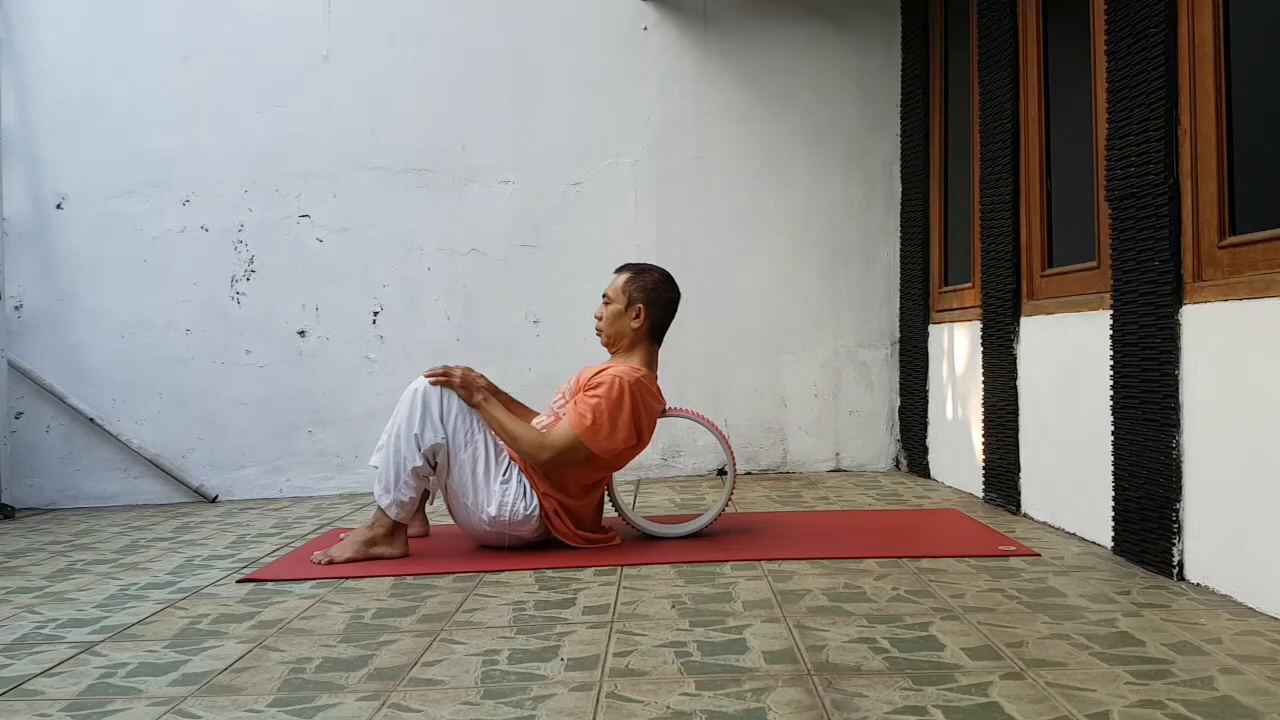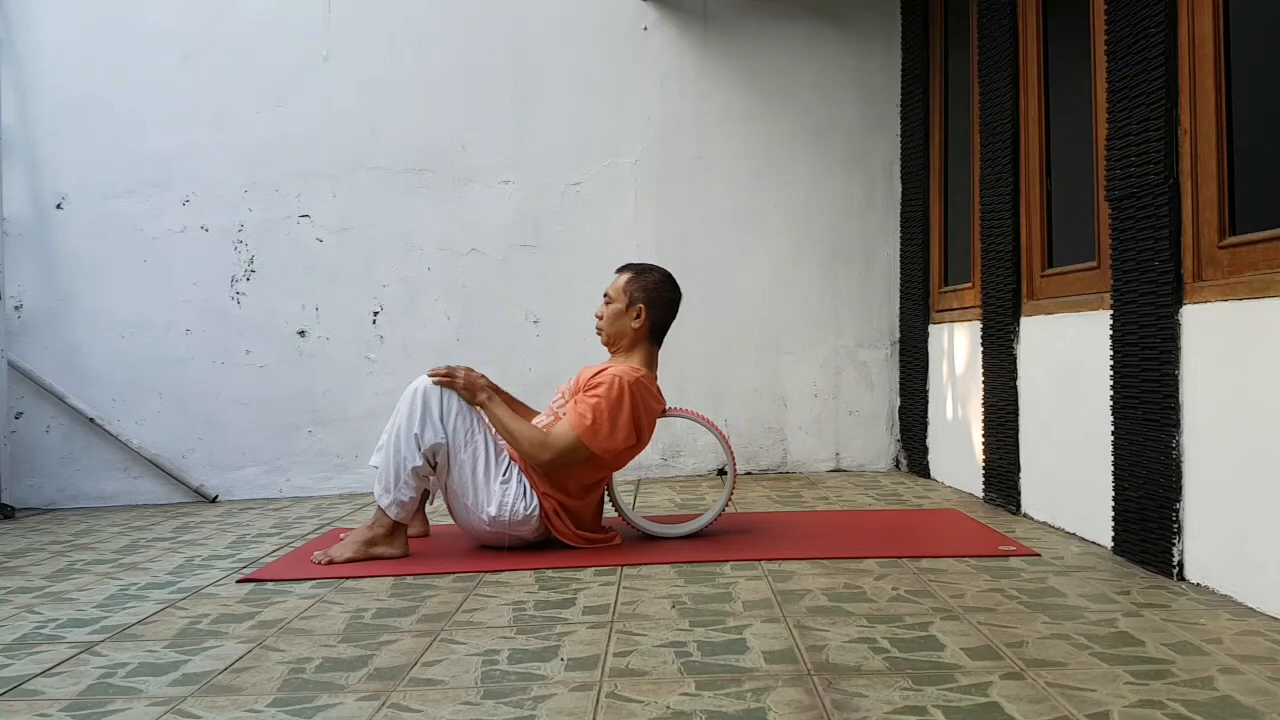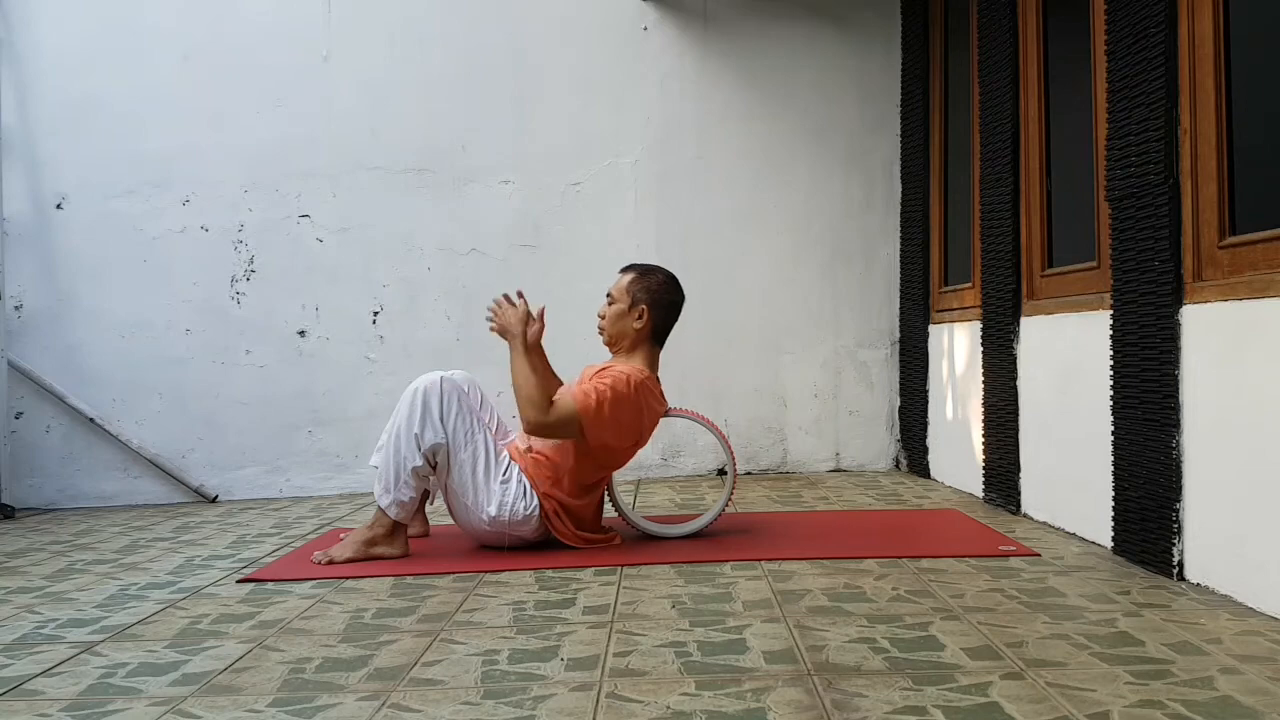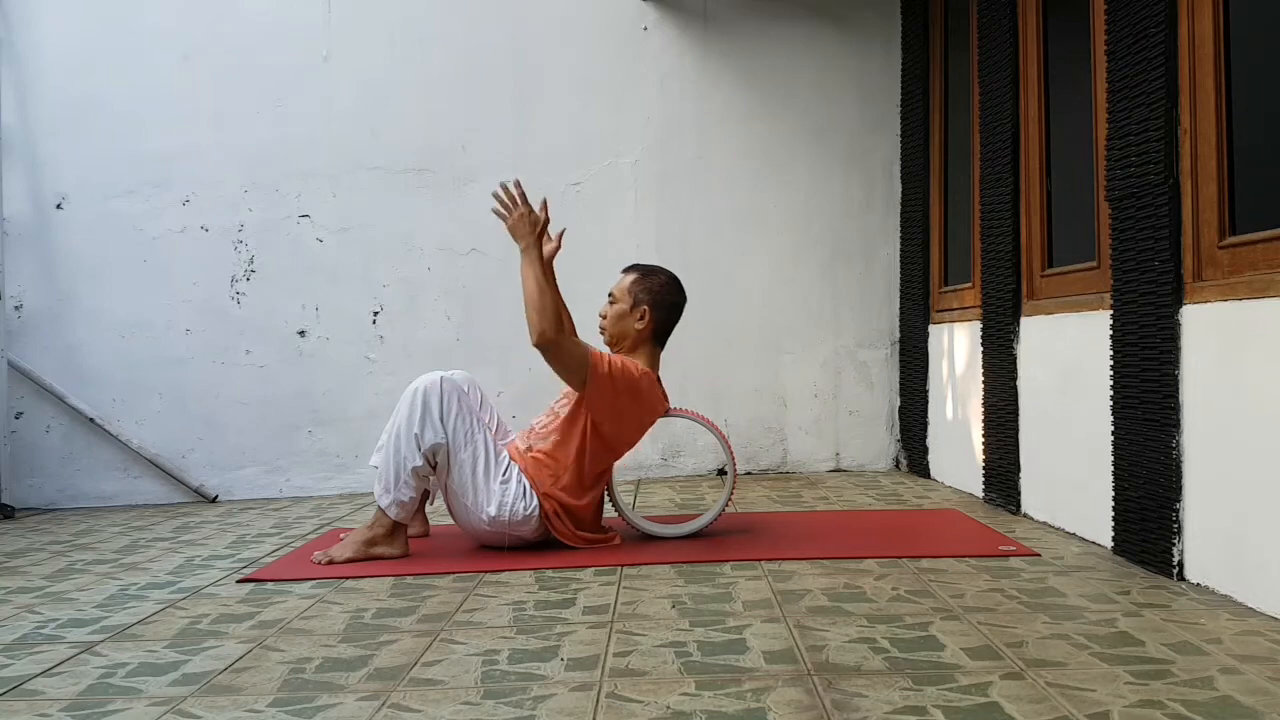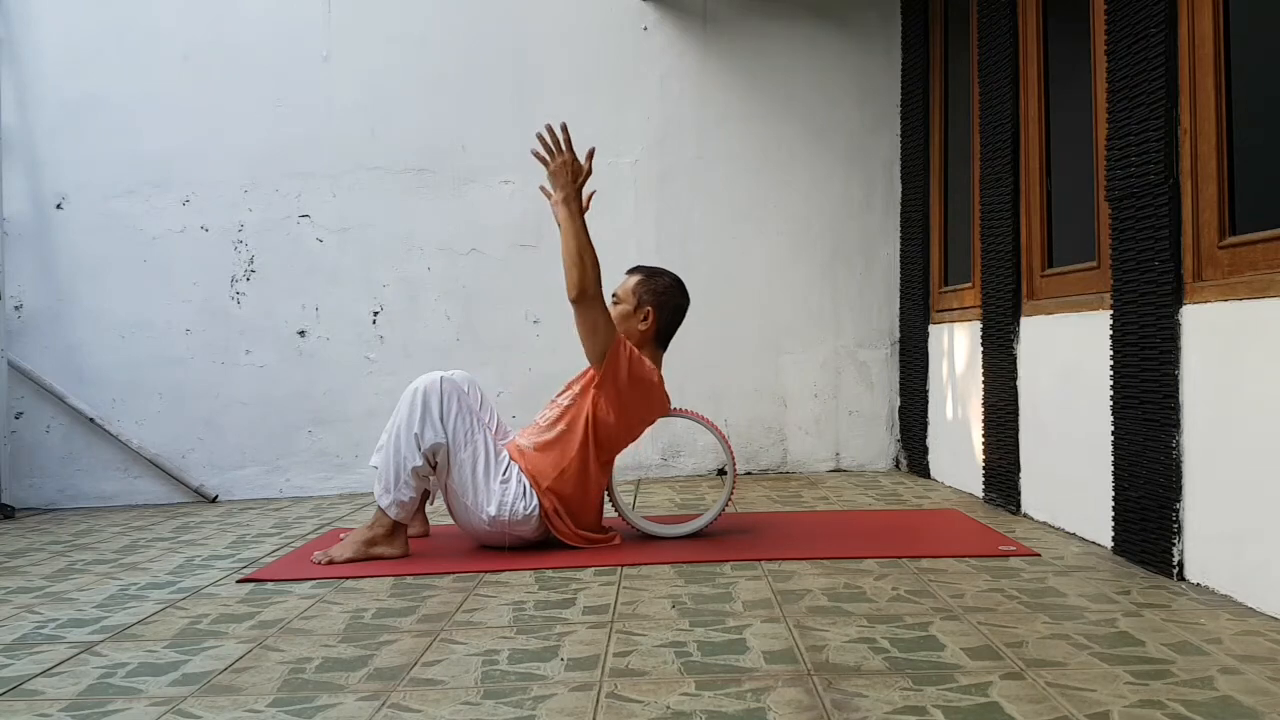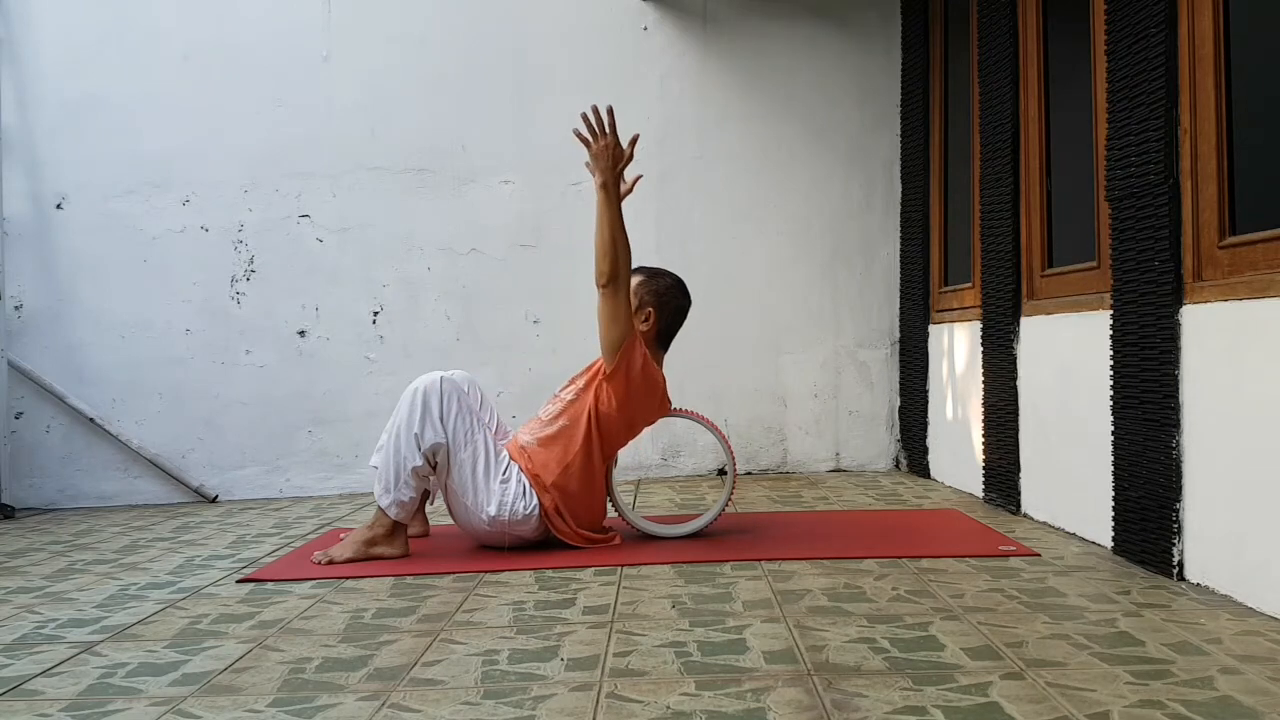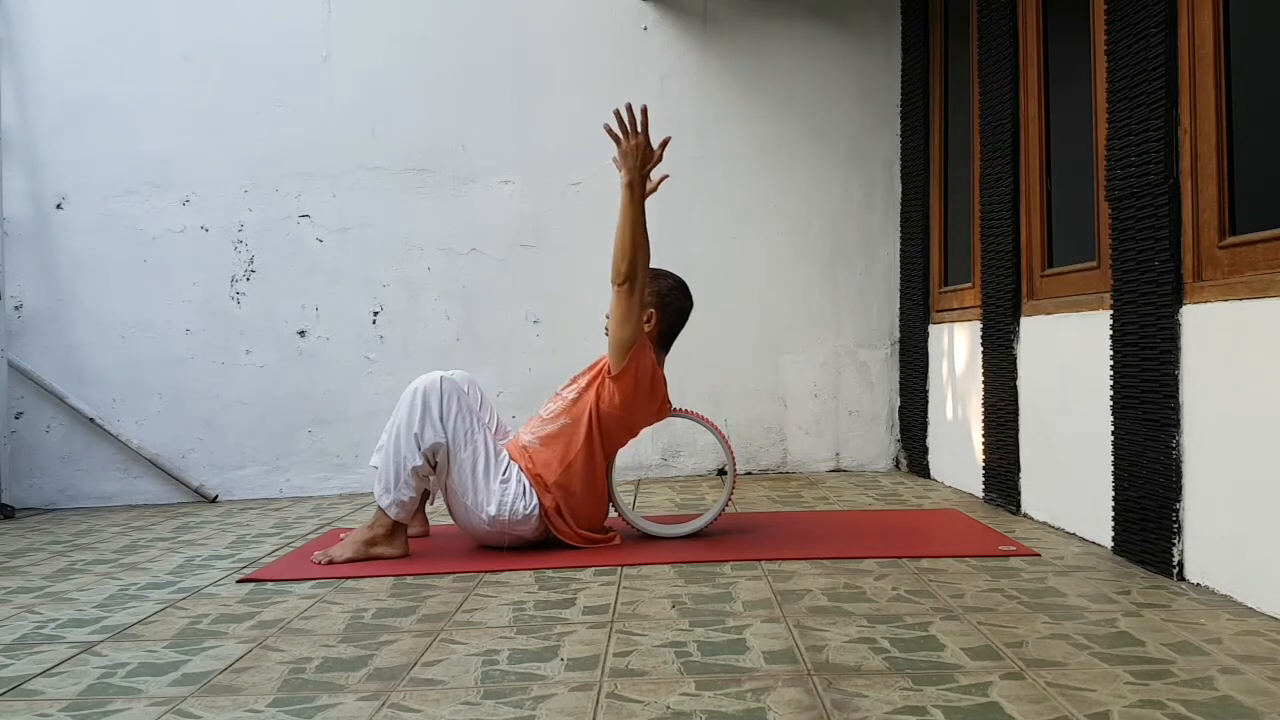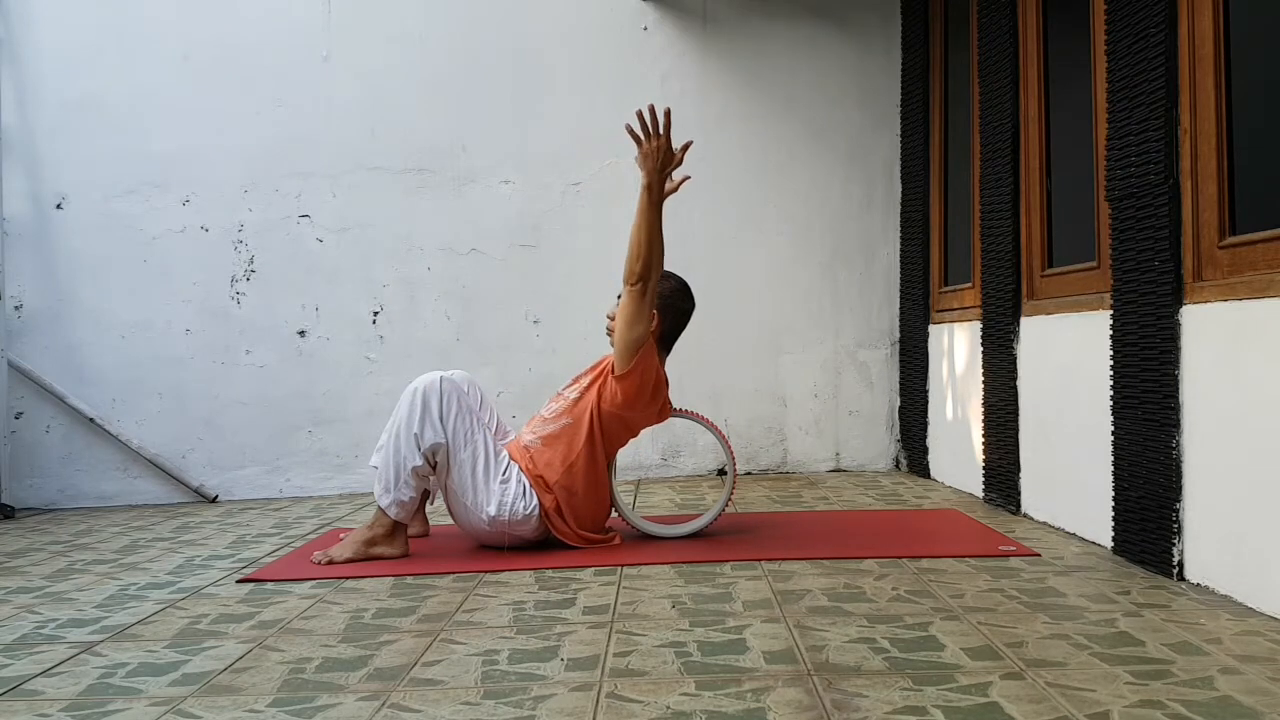
dt=0.4s
person 1, frame 1
left shoulder: (620, 383)
right shoulder: (624, 378)
left elbow: (545, 453)
left wrist: (480, 398)
right wrist: (489, 391)
left hip: (518, 509)
right hip: (521, 487)
left knee: (430, 393)
right knee: (446, 390)
left ankle: (384, 532)
right ankle: (411, 512)
person 1, frame 2
left shoulder: (621, 385)
right shoulder: (625, 380)
left elbow: (545, 454)
left wrist: (485, 397)
right wrist: (487, 391)
left hip: (518, 508)
right hip: (519, 485)
left knee: (430, 393)
right knee: (450, 390)
left ankle: (385, 531)
right ankle: (412, 512)
person 1, frame 3
left shoulder: (624, 386)
right shoulder: (630, 381)
left elbow: (537, 418)
right elbow: (563, 402)
left wrist: (517, 338)
right wrist: (533, 346)
left hip: (518, 506)
right hip: (519, 479)
left knee: (433, 391)
right knee: (457, 387)
left ankle: (385, 530)
right ankle: (412, 512)
person 1, frame 4
left shoulder: (630, 382)
right shoulder: (632, 379)
left elbow: (547, 336)
right elbow: (567, 341)
left wrist: (528, 246)
right wrist: (542, 261)
left hip: (518, 507)
right hip: (520, 483)
left knee: (434, 392)
right knee: (457, 388)
left ankle: (386, 531)
right ankle: (411, 511)
person 1, frame 5
left shoulder: (634, 378)
right shoulder: (633, 379)
left elbow: (583, 295)
right elbow: (588, 299)
left wrist: (569, 201)
right wrist: (567, 216)
left hip: (514, 509)
right hip: (518, 484)
left knee: (434, 393)
right knee: (456, 389)
left ankle: (385, 531)
right ankle: (409, 512)
person 1, frame 6
left shoulder: (636, 376)
right shoulder: (635, 379)
left elbow: (610, 282)
right elbow: (616, 286)
left wrist: (607, 187)
right wrist: (610, 195)
left hip: (515, 507)
right hip: (518, 483)
left knee: (435, 392)
right knee: (456, 386)
left ankle: (386, 530)
right ankle: (411, 510)
person 1, frame 7
left shoulder: (638, 375)
right shoulder: (635, 379)
left elbow: (626, 280)
right elbow: (633, 284)
left wrist: (632, 186)
right wrist: (636, 192)
left hip: (513, 506)
right hip: (518, 481)
left knee: (436, 391)
right knee: (455, 387)
left ankle: (387, 529)
right ankle: (411, 510)
person 1, frame 8
left shoulder: (639, 375)
right shoulder: (637, 380)
left elbow: (639, 281)
right elbow: (645, 285)
left wrist: (650, 188)
right wrist: (655, 196)
left hip: (515, 507)
right hip: (518, 481)
left knee: (435, 391)
right knee: (456, 386)
left ankle: (386, 530)
right ankle: (411, 511)
